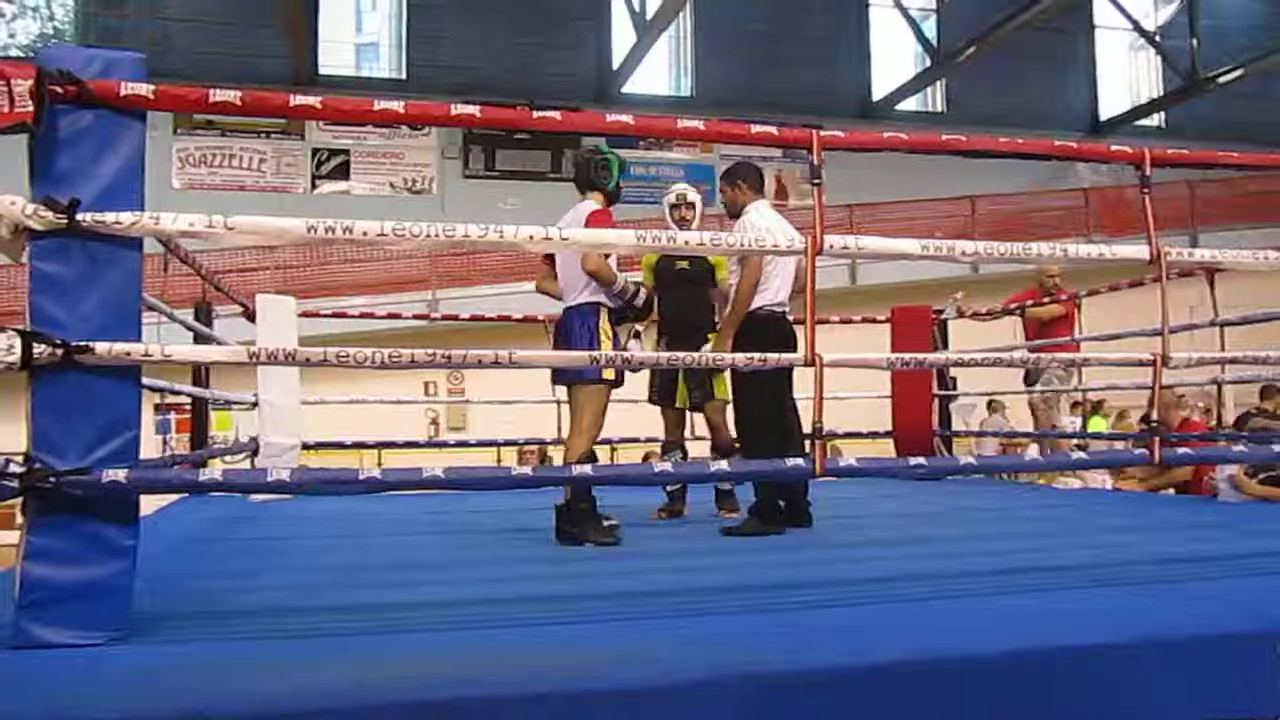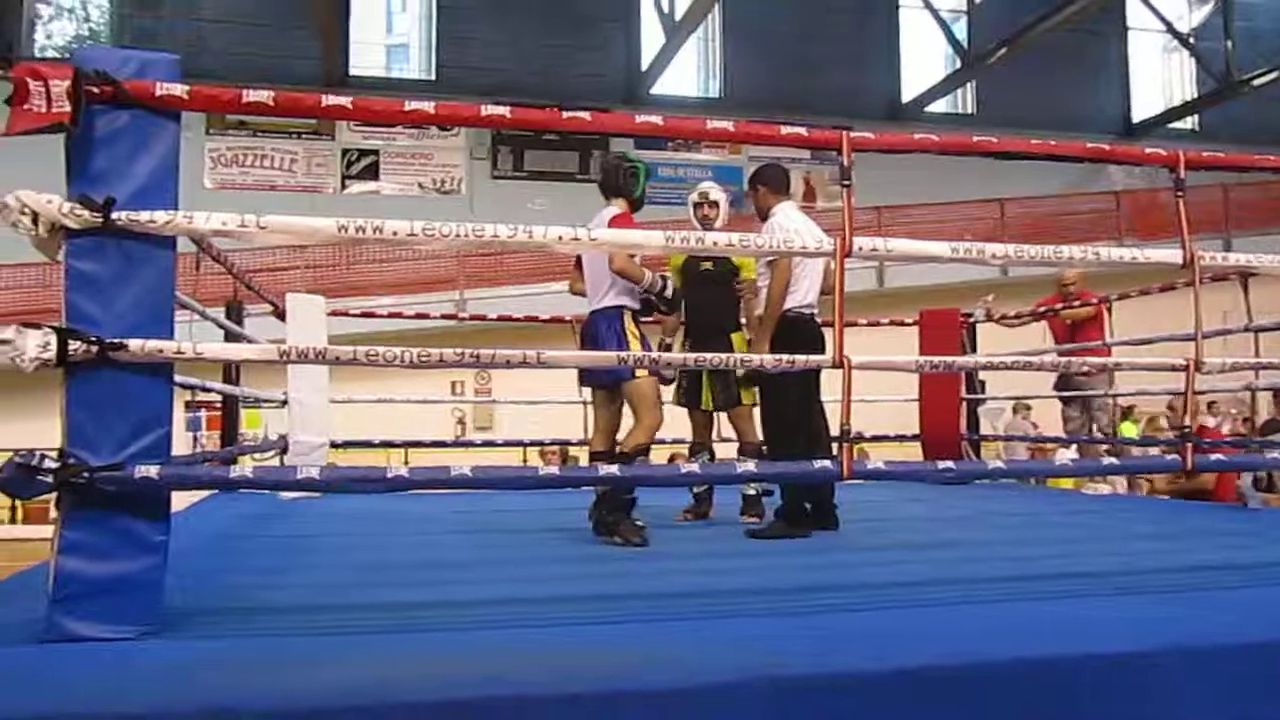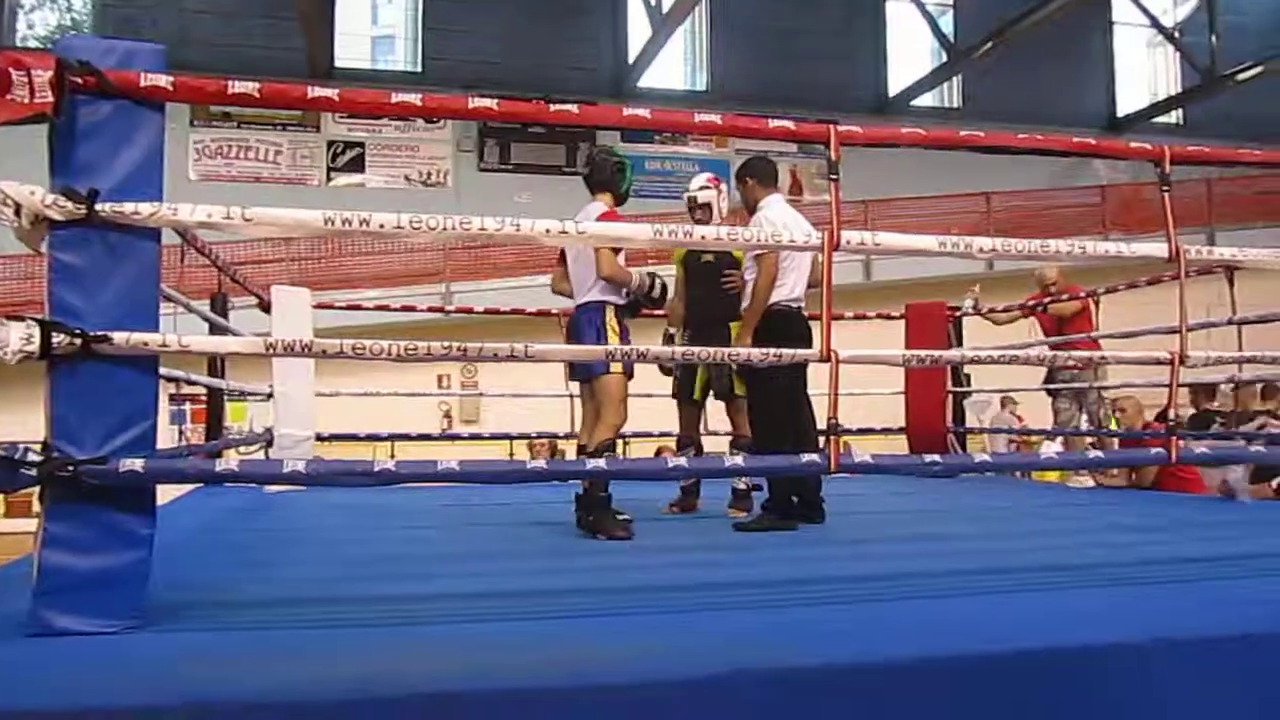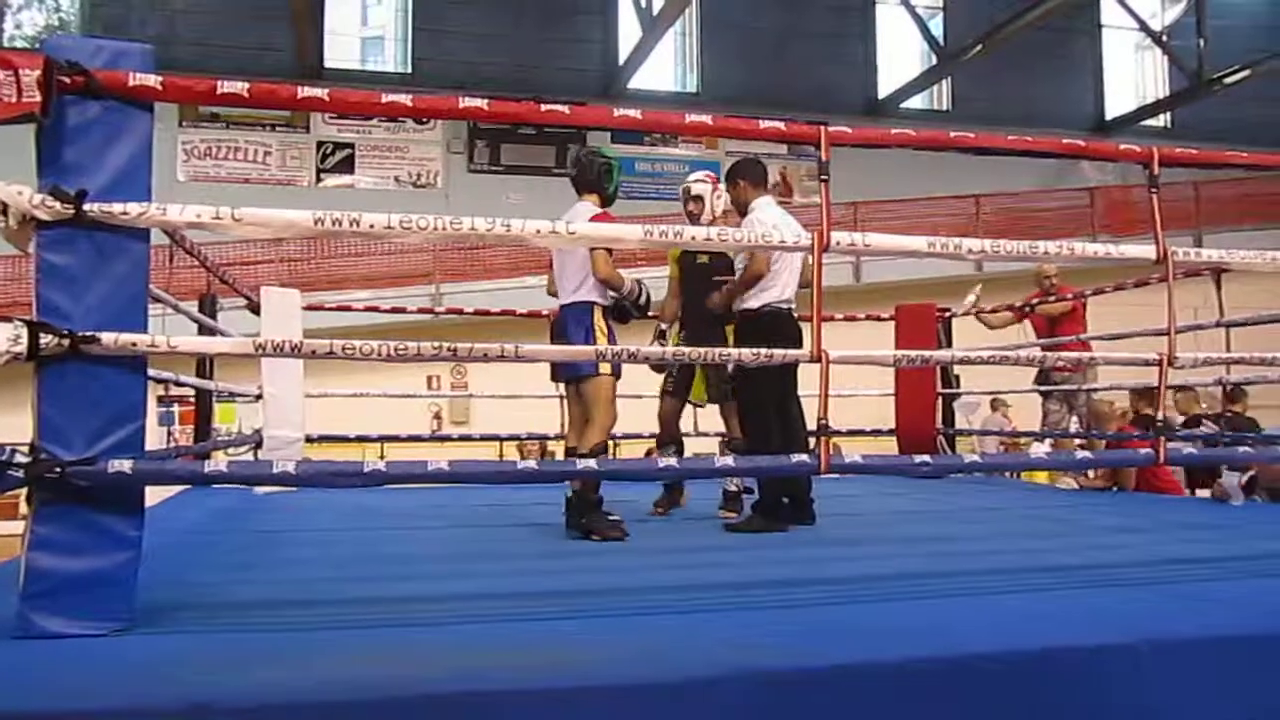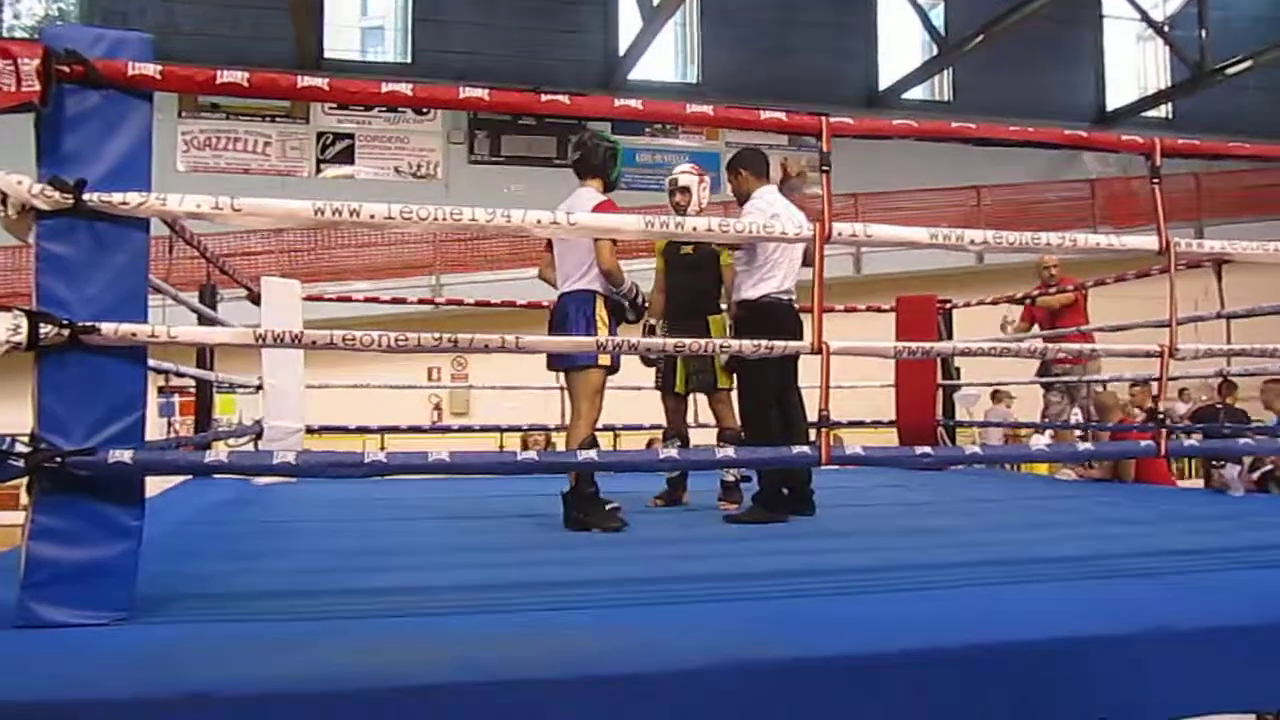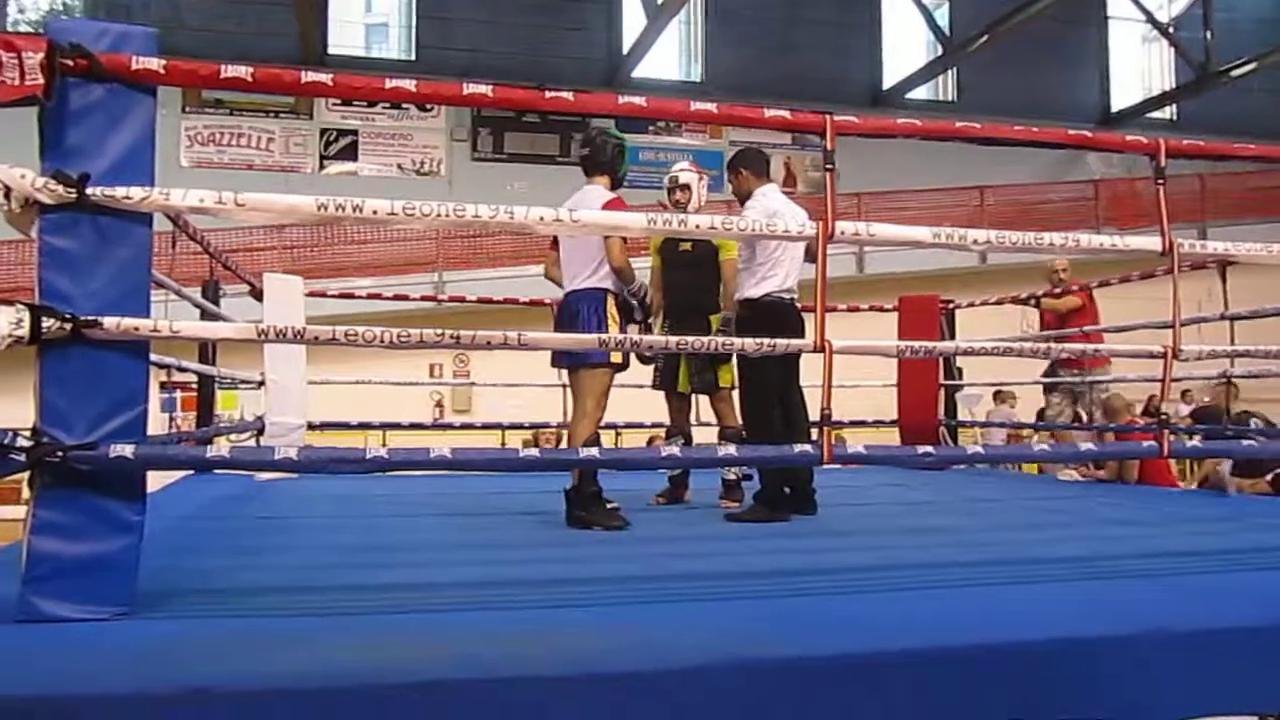
dt=0.4s
person 1, frame 1
left shoulder: (565, 221)
right shoulder: (598, 214)
left elbow: (543, 281)
right elbow: (592, 263)
right wrist: (627, 289)
left hip: (571, 320)
right hip: (592, 320)
left knee: (581, 425)
right knee: (588, 426)
left ankle: (580, 511)
right ankle: (573, 516)
person 1, frame 2
left shoulder: (595, 224)
right shoulder: (620, 217)
left elbow: (577, 283)
right elbow: (619, 263)
right wrist: (655, 284)
left hip: (596, 322)
right hip: (618, 323)
left knee: (605, 425)
right knee: (649, 418)
left ankle: (604, 508)
right ankle: (615, 505)
person 1, frame 3
left shoulder: (577, 220)
right shoulder: (607, 216)
left elbow: (559, 281)
right elbow: (607, 268)
right wrist: (642, 283)
left hip: (582, 318)
right hip: (603, 318)
left knee: (592, 420)
right knee: (612, 418)
left ankle: (590, 504)
right ankle: (595, 504)
person 1, frame 4
left shoulder: (565, 221)
right shoulder: (599, 218)
right elbow: (603, 271)
right wrist: (631, 291)
left hip: (566, 318)
right hip: (588, 319)
left knee: (578, 421)
right knee: (602, 419)
left ankle: (579, 505)
right ankle: (586, 506)
person 1, frame 5
left shoulder: (564, 208)
right shoulder: (602, 205)
left elbow: (546, 270)
right elbow: (606, 264)
right wrist: (629, 292)
left hip: (565, 307)
right hip: (589, 308)
left knee: (581, 411)
right knee: (587, 412)
left ankle: (581, 497)
right ankle: (581, 502)
person 1, frame 6
left shoulder: (569, 206)
right shoulder: (611, 202)
left elbow: (552, 268)
right elbow: (617, 260)
right wrist: (637, 291)
left hip: (572, 305)
right hip: (599, 305)
left knee: (582, 410)
right knee: (591, 411)
left ankle: (583, 495)
right ankle: (583, 501)
person 2, frame 1
left shoulder: (751, 221)
right shoulder: (784, 225)
left elbow: (750, 278)
left wrist: (726, 334)
left hip: (756, 327)
right hip: (780, 326)
left knee: (757, 422)
right knee: (782, 417)
left ankle: (767, 513)
right ankle: (795, 507)
person 2, frame 2
left shoulder: (778, 222)
right shoulder: (810, 225)
left elbow: (781, 279)
left wrist: (763, 337)
left hip: (786, 329)
right hip: (808, 327)
left knee: (784, 424)
right knee: (809, 420)
left ankle: (793, 515)
right ankle: (821, 510)
person 2, frame 3
left shoulder: (766, 216)
right shoulder: (798, 219)
left elbow: (768, 274)
left wrist: (746, 331)
left hip: (772, 323)
right hip: (795, 320)
left knee: (770, 417)
right knee: (796, 412)
left ankle: (780, 508)
right ankle: (808, 502)
person 2, frame 4
left shoulder: (758, 217)
right shoulder: (788, 220)
left elbow: (758, 268)
left wrist: (726, 295)
left hip: (759, 323)
right hip: (784, 322)
left knee: (759, 418)
right knee: (786, 412)
left ankle: (771, 509)
right ankle: (799, 504)
person 2, frame 5
left shoulder: (760, 205)
right shoulder: (792, 211)
right elbow: (806, 257)
left hip: (759, 314)
right hip: (785, 312)
left knee: (760, 408)
right knee: (786, 402)
left ankle: (771, 500)
right ankle: (799, 494)
person 2, frame 6
left shoulder: (761, 203)
right shoulder: (794, 209)
left hip: (761, 312)
right hip: (786, 311)
left knee: (761, 407)
right knee: (788, 401)
left ankle: (772, 499)
right ankle: (801, 493)
person 3, frame 1
left shoulder: (714, 251)
right shoulder: (654, 256)
left elbow: (726, 298)
right wrist: (637, 333)
left hip: (704, 343)
right hip: (668, 344)
left knee: (716, 418)
right knee: (672, 425)
left ankle: (726, 492)
right ankle: (675, 497)
person 3, frame 2
left shoulder: (740, 252)
right shoulder: (681, 255)
left elbow: (753, 300)
left wrist: (753, 341)
right wrist: (665, 345)
left hip: (729, 343)
right hip: (694, 345)
left knee: (742, 421)
right knee: (700, 427)
left ankle: (753, 499)
right ankle: (702, 499)
person 3, frame 3
right shoulder: (685, 247)
right wrist: (670, 337)
left hip: (728, 335)
right hip: (693, 337)
left knee: (738, 414)
right knee: (688, 419)
left ankle: (742, 493)
right ankle: (689, 492)
person 3, frame 4
right shoulder: (679, 247)
right wrist: (661, 333)
left hip: (724, 338)
right hip: (688, 337)
left knee: (733, 417)
right knee: (667, 414)
left ankle: (733, 495)
right ankle: (672, 487)
person 3, frame 5
right shoulder: (665, 239)
left elbow: (733, 285)
right wrist: (650, 328)
left hip: (708, 328)
right hip: (673, 330)
left knee: (721, 405)
right knee: (674, 410)
left ankle: (731, 486)
right ankle: (676, 485)
person 3, frame 6
left shoulder: (719, 232)
right shoulder: (661, 238)
left elbow: (731, 284)
left wrist: (727, 325)
left hip: (707, 326)
right hip: (673, 329)
left knee: (722, 403)
right knee: (677, 408)
left ankle: (732, 484)
right ankle: (677, 483)
person 4, frame 1
left shoulder: (1066, 299)
right shoulder: (1025, 298)
left elbow: (1044, 314)
right elbow: (989, 314)
left wrist: (1017, 309)
left hip: (1061, 362)
right hip: (1038, 364)
left knee: (1036, 400)
right knee: (1052, 422)
person 4, frame 2
left shoulder: (1091, 300)
right shoulder: (1050, 303)
left elbow: (1077, 314)
right elbow: (1017, 320)
left wrist: (1050, 313)
left hip: (1096, 372)
right hip: (1070, 375)
left knee: (1106, 426)
right knee: (1078, 431)
person 4, frame 3
left shoulder: (1078, 294)
right shoulder: (1037, 301)
left elbow: (1065, 310)
right elbow: (1002, 318)
left wrist: (1040, 308)
right wrist: (979, 308)
left hip: (1089, 368)
right hip: (1062, 371)
left knee: (1101, 422)
right knee: (1068, 426)
person 4, frame 4
left shoulder: (1070, 295)
right shoulder: (1031, 301)
left elbow: (1054, 310)
right elbow: (995, 322)
left wrist: (1026, 308)
right wrist: (976, 310)
left hip: (1080, 369)
right hip: (1053, 372)
left knee: (1091, 423)
right knee: (1056, 426)
person 4, frame 5
left shoulder: (1072, 286)
right shoulder: (1034, 297)
left elbow: (1055, 302)
right elbow: (1021, 330)
left wrist: (1025, 300)
right wrist: (1009, 330)
left hip: (1084, 362)
right hip: (1055, 365)
right knee: (1057, 419)
person 4, frame 6
left shoulder: (1081, 291)
right shoulder: (1045, 301)
left elbow: (1062, 306)
left wrist: (1031, 301)
left hip: (1092, 367)
right hip: (1064, 368)
right knee: (1055, 419)
